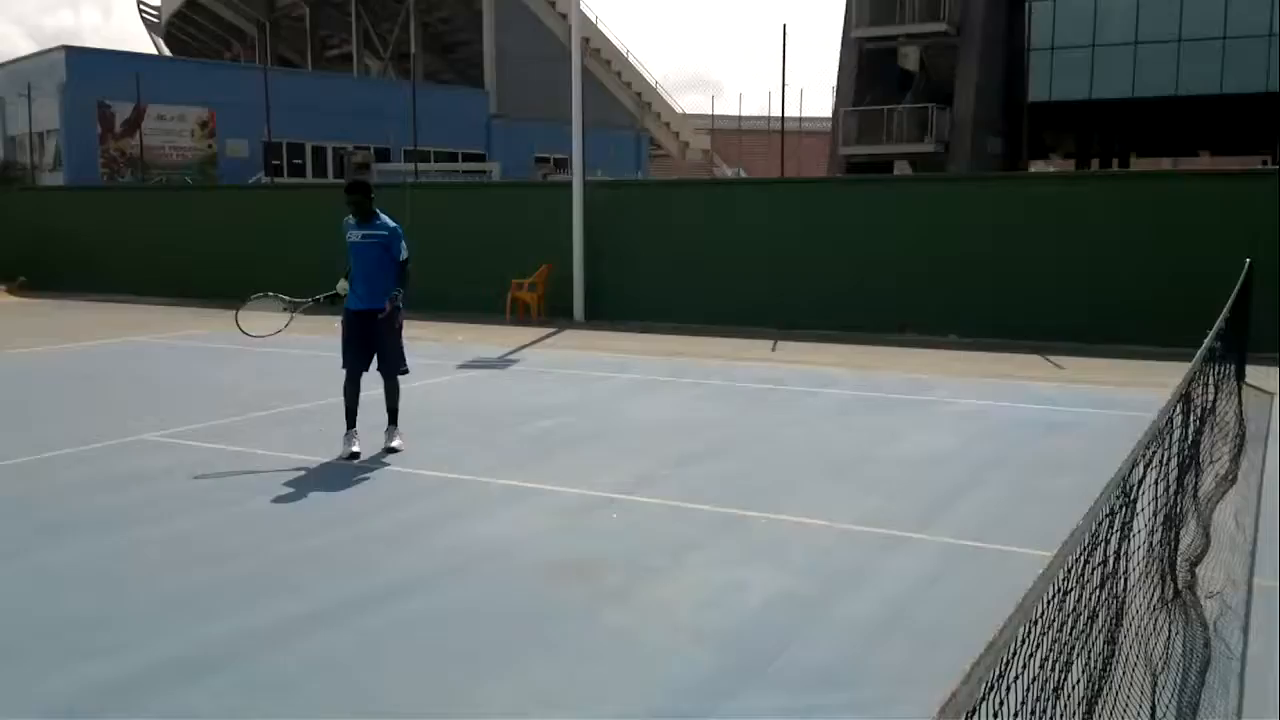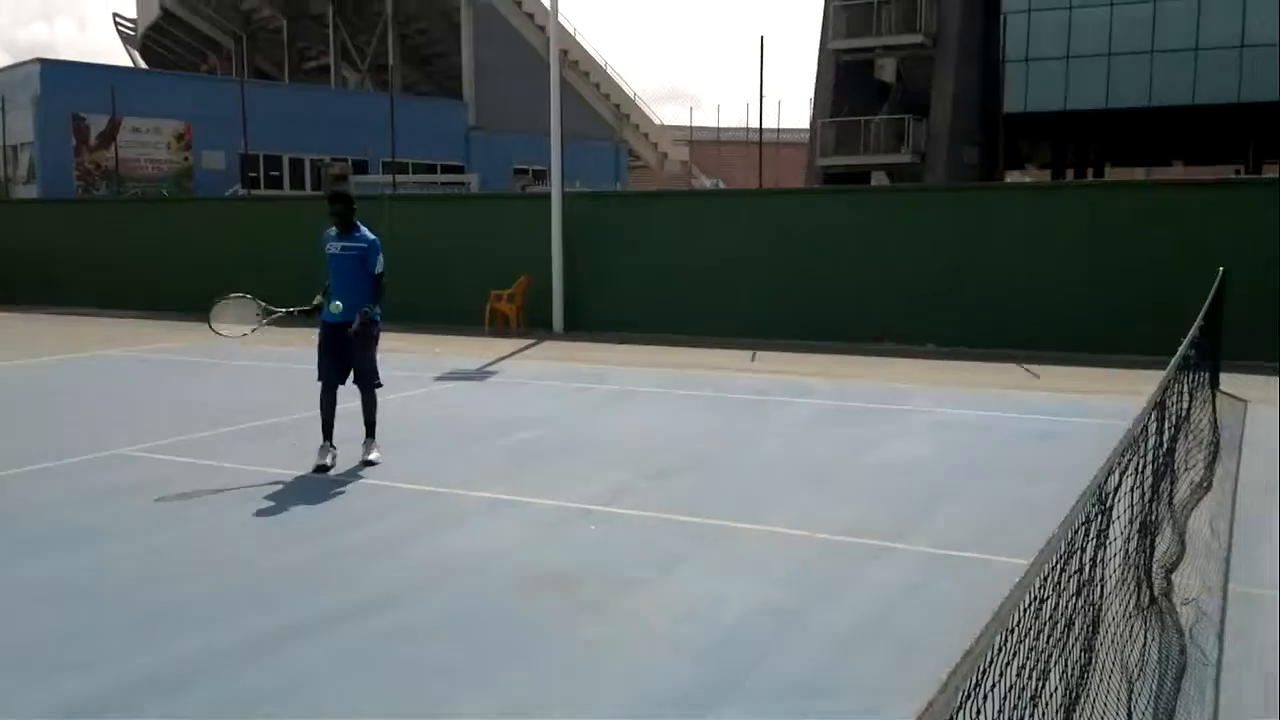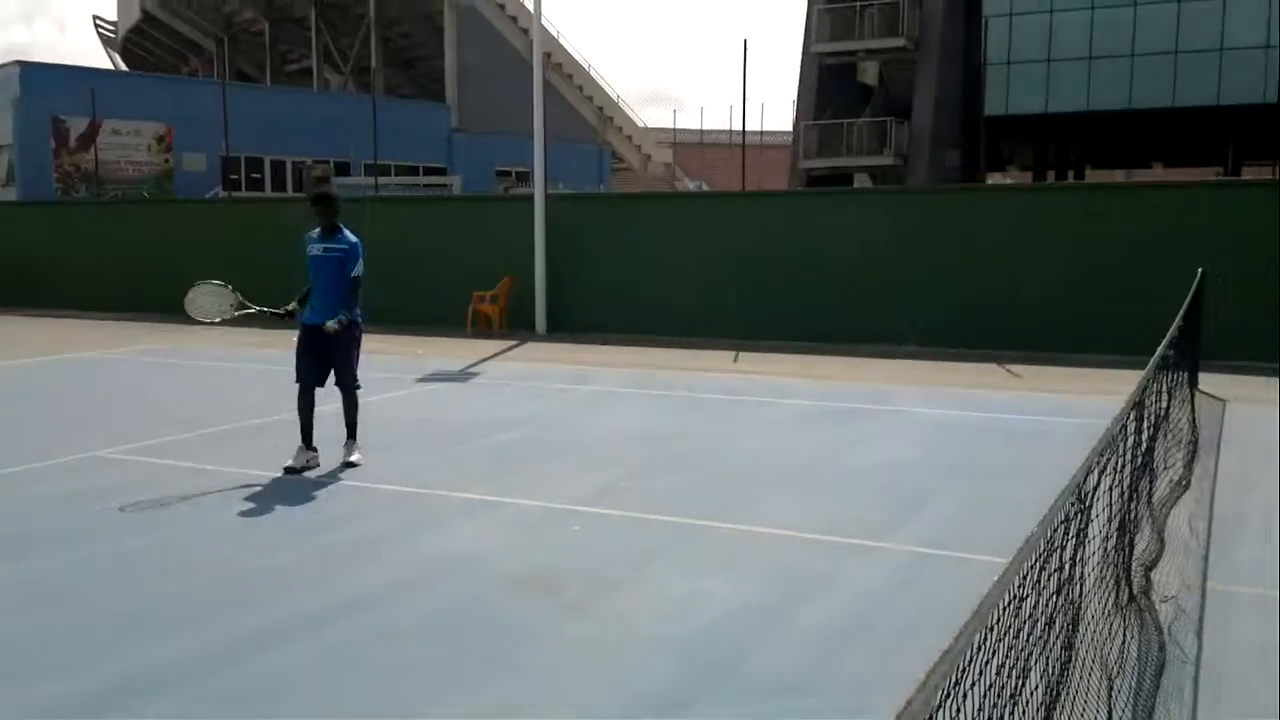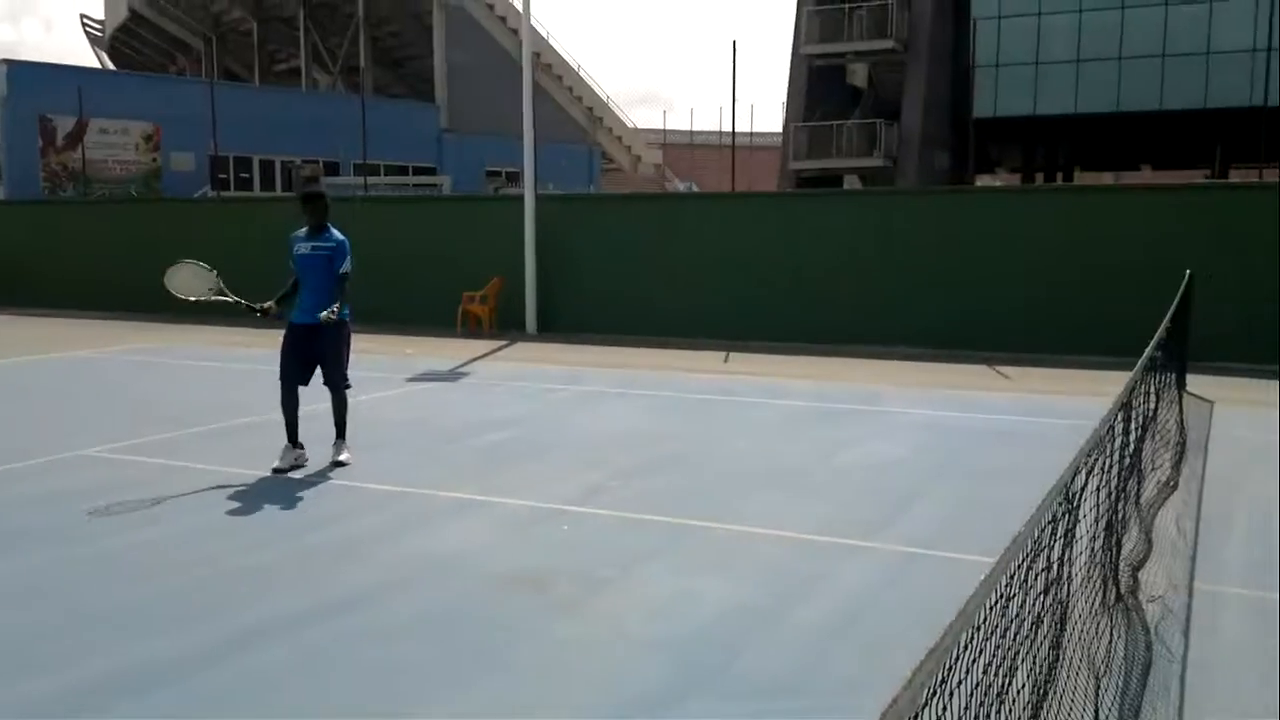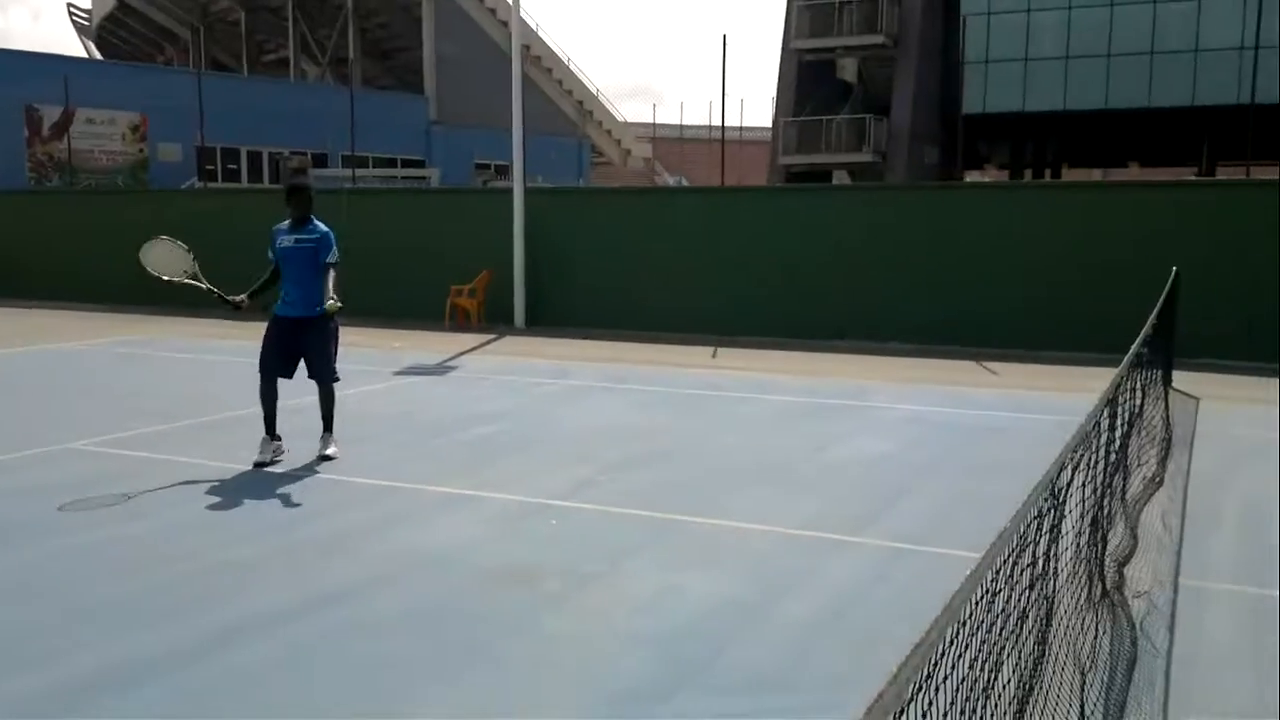
dt=0.1s
person 1, frame 1
left shoulder: (390, 230)
right shoulder: (348, 226)
left elbow: (403, 270)
left wrist: (394, 298)
right wrist: (345, 280)
left hip: (385, 310)
right hip: (354, 310)
left knee: (389, 371)
right knee: (352, 371)
left ankle: (393, 429)
right ankle: (351, 433)
person 1, frame 2
left shoulder: (369, 242)
right shoulder: (329, 237)
left elbow: (378, 285)
left wrist: (364, 314)
right wrist: (323, 296)
left hip: (362, 323)
right hip: (332, 322)
left knee: (365, 384)
right knee: (328, 384)
left ankle: (370, 441)
right ankle: (327, 445)
person 1, frame 3
left shoulder: (350, 244)
right shoulder: (310, 240)
left elbow: (354, 288)
left wrist: (342, 318)
right wrist: (298, 302)
left hip: (344, 326)
right hip: (312, 323)
left knee: (347, 385)
right knee: (305, 385)
left ankle: (352, 443)
right ankle: (307, 448)
person 1, frame 4
left shoulder: (337, 242)
right shoulder: (296, 239)
left elbow: (342, 284)
left wrist: (336, 309)
right wrist: (276, 302)
left hip: (331, 324)
right hip: (299, 323)
left knee: (336, 385)
right knee: (288, 384)
left ankle: (340, 442)
right ankle: (293, 447)
person 1, frame 5
left shoulder: (322, 234)
right shoulder: (279, 232)
left elbow: (329, 271)
left wrist: (330, 296)
right wrist: (249, 295)
left hip: (316, 317)
right hip: (283, 316)
left knee: (323, 378)
right knee: (268, 376)
left ankle: (328, 436)
right ankle: (272, 441)
